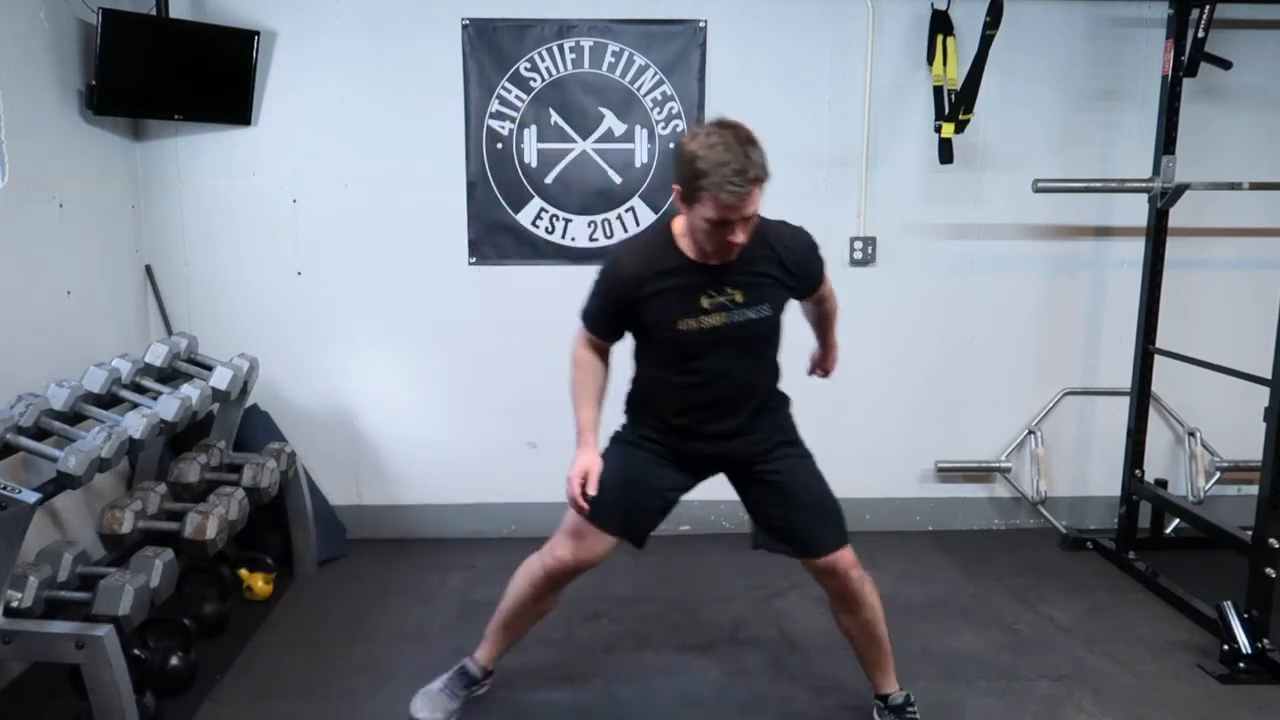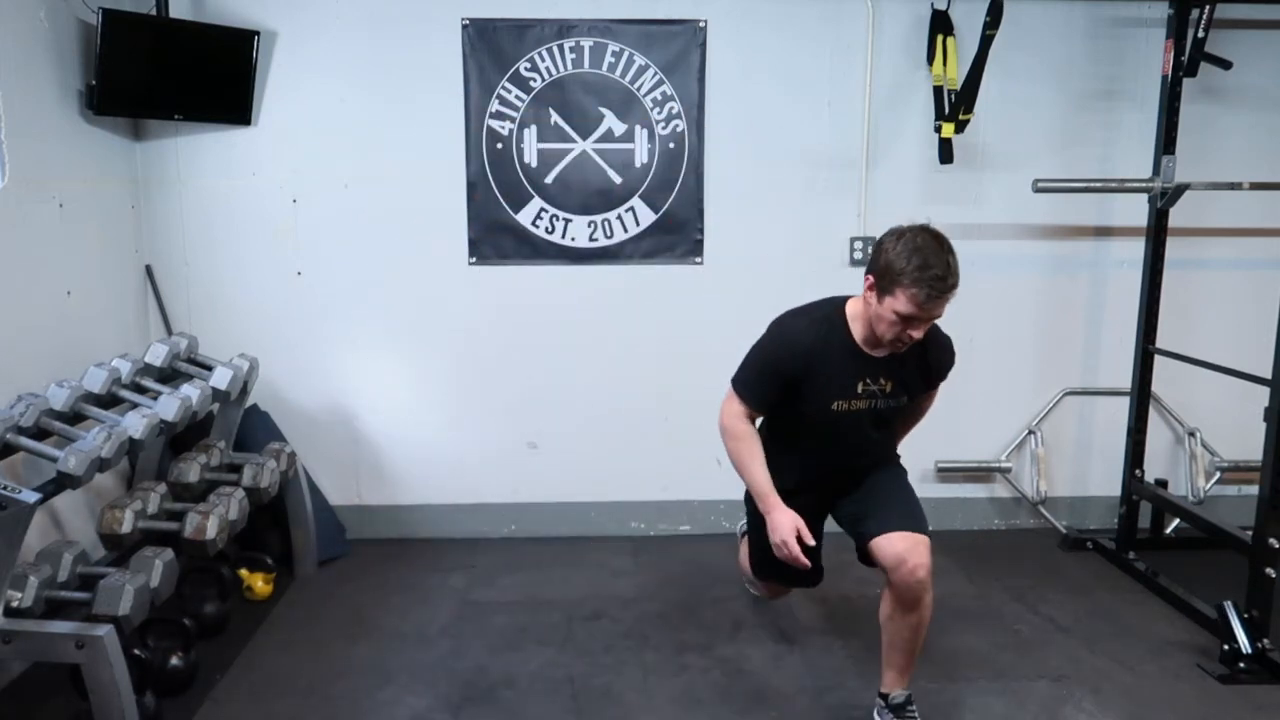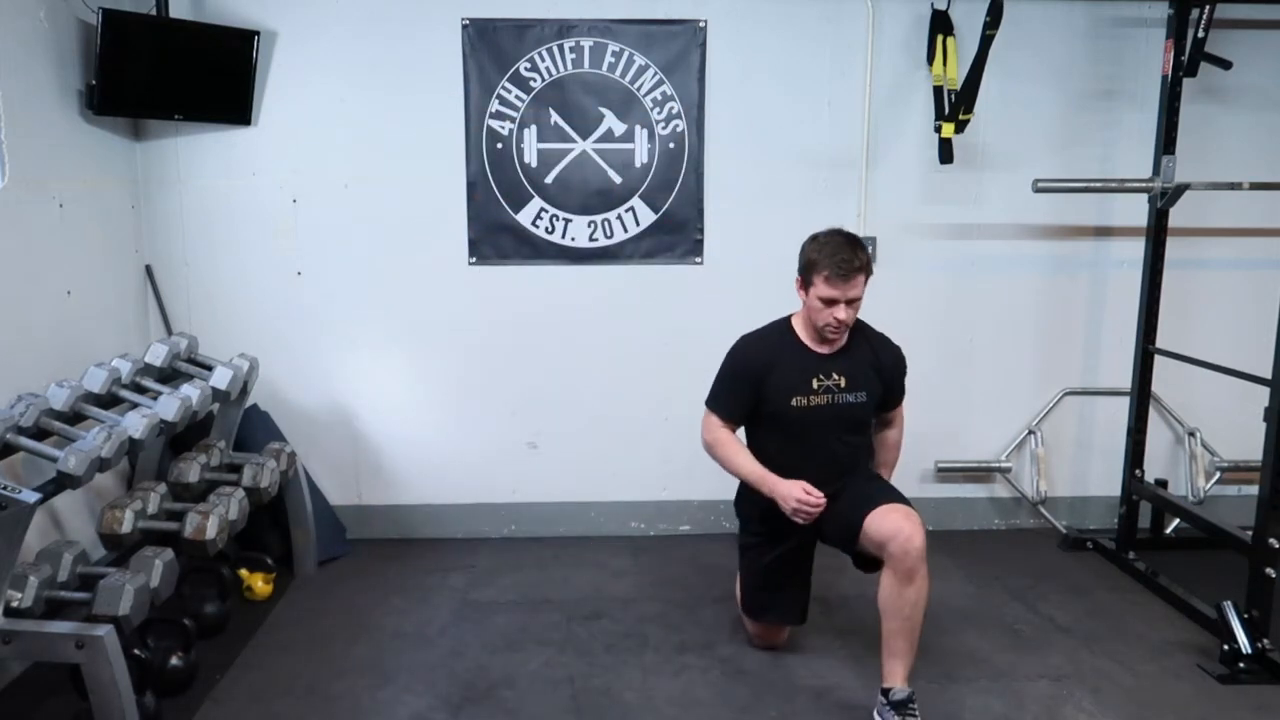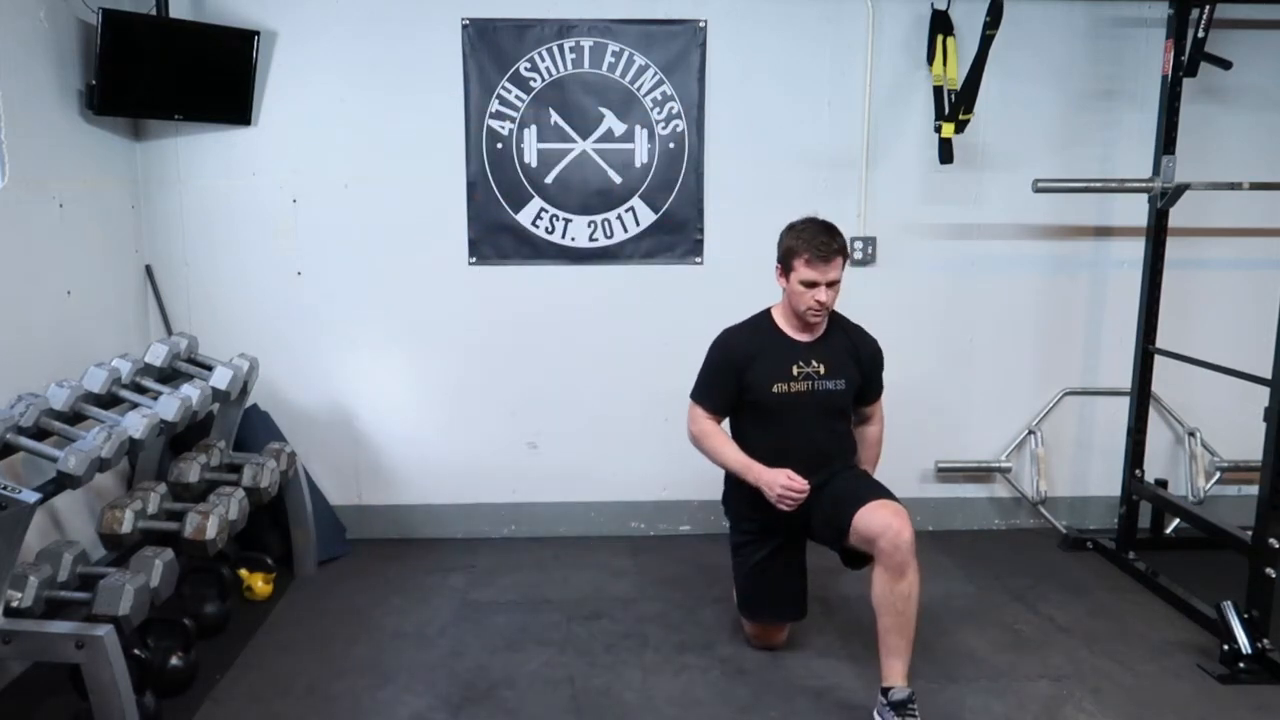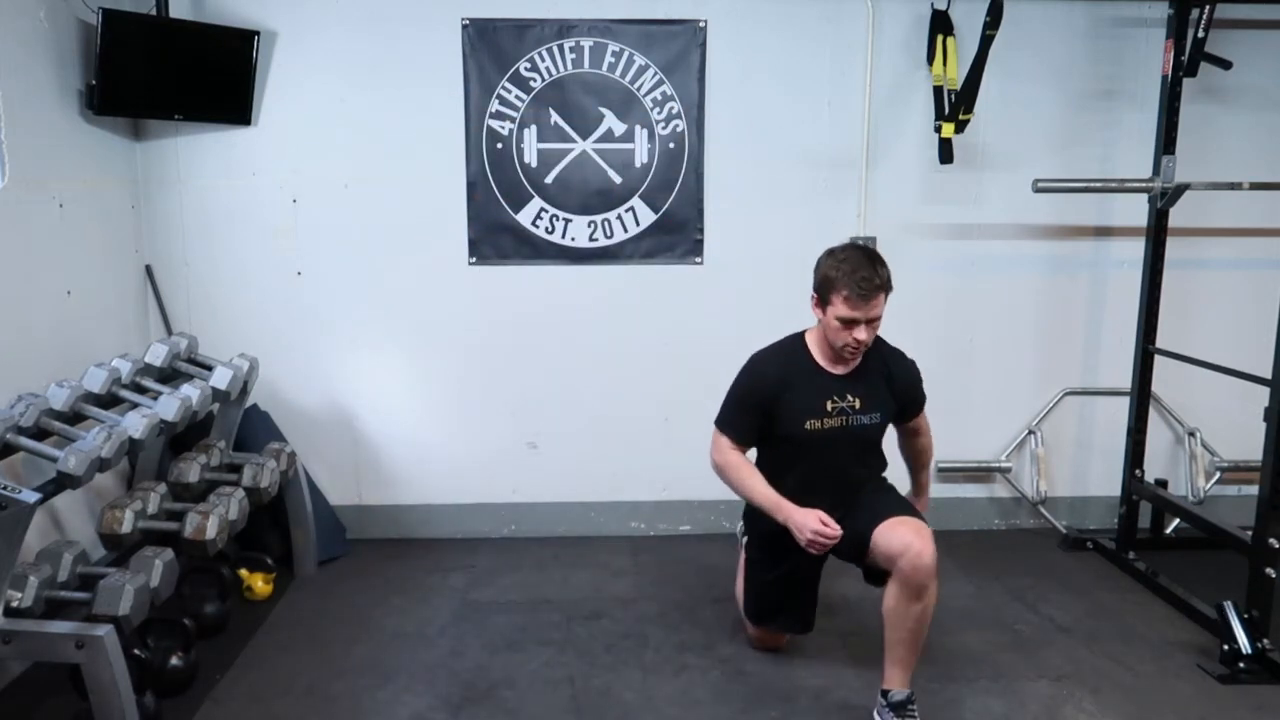
dt=0.5s
person 1, frame 1
left shoulder: (788, 249)
right shoulder: (634, 266)
left elbow: (818, 295)
right elbow: (590, 350)
left wrist: (828, 347)
right wrist: (586, 446)
left hip: (761, 432)
right hip: (660, 434)
left knee: (838, 565)
right knee: (569, 552)
right ankle: (475, 669)
person 1, frame 2
left shoulder: (934, 350)
right shoulder: (797, 337)
right elbow: (735, 416)
right wrist: (772, 509)
left hip: (869, 472)
right hip: (788, 479)
left knee: (912, 566)
right knee: (771, 583)
right ankle: (752, 533)
person 1, frame 3
left shoulder: (881, 353)
right shoulder: (756, 352)
right elbow: (715, 433)
left wrist: (876, 494)
right wrist: (776, 488)
left hip: (848, 487)
right hip: (774, 500)
left knee: (907, 537)
right knee: (766, 635)
right ankle: (753, 569)
person 1, frame 4
left shoulder: (858, 345)
right shoulder: (737, 345)
right elbow: (700, 425)
left wrist: (860, 492)
right wrist: (762, 476)
left hip: (833, 481)
right hip: (761, 497)
left knee: (896, 533)
right knee: (766, 636)
right ankle: (755, 571)
person 1, frame 5
left shoulder: (895, 368)
right shoulder: (770, 370)
left elbow: (914, 430)
right elbow: (724, 454)
left wrist: (919, 494)
right wrist: (789, 516)
left hip: (860, 498)
right hip: (782, 511)
left knee: (917, 553)
right knee: (768, 637)
right ankle: (747, 551)
